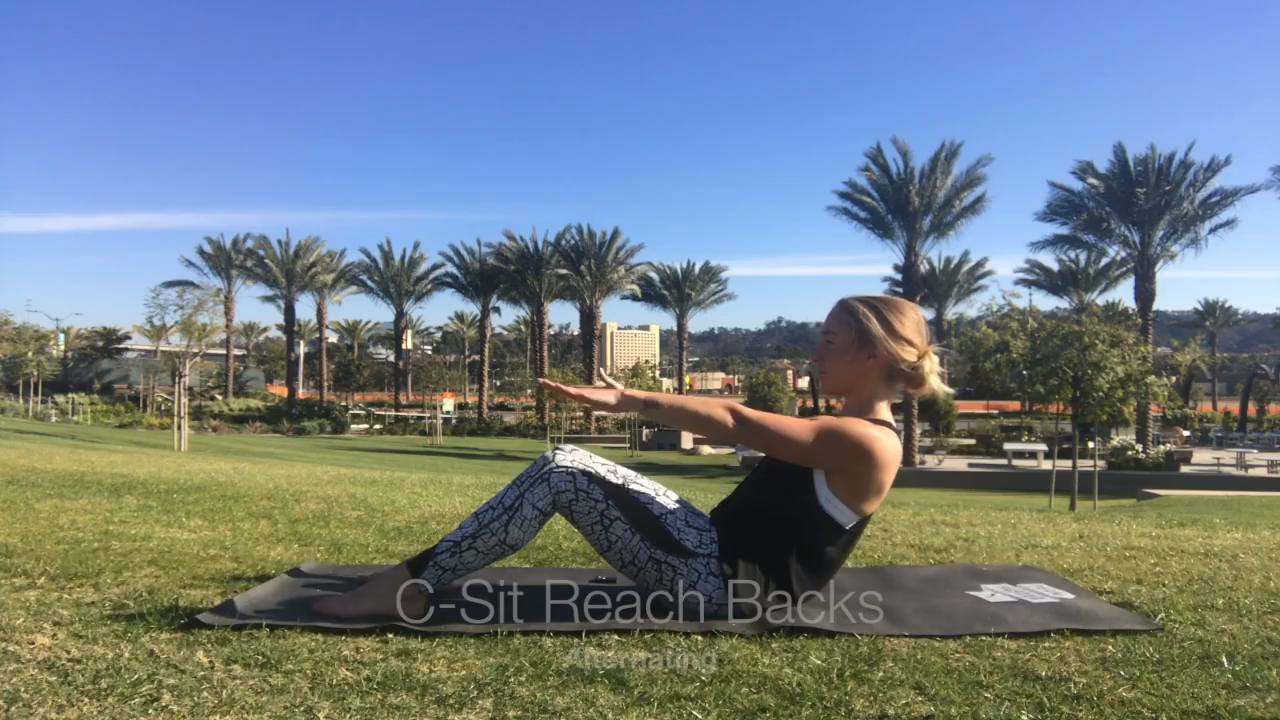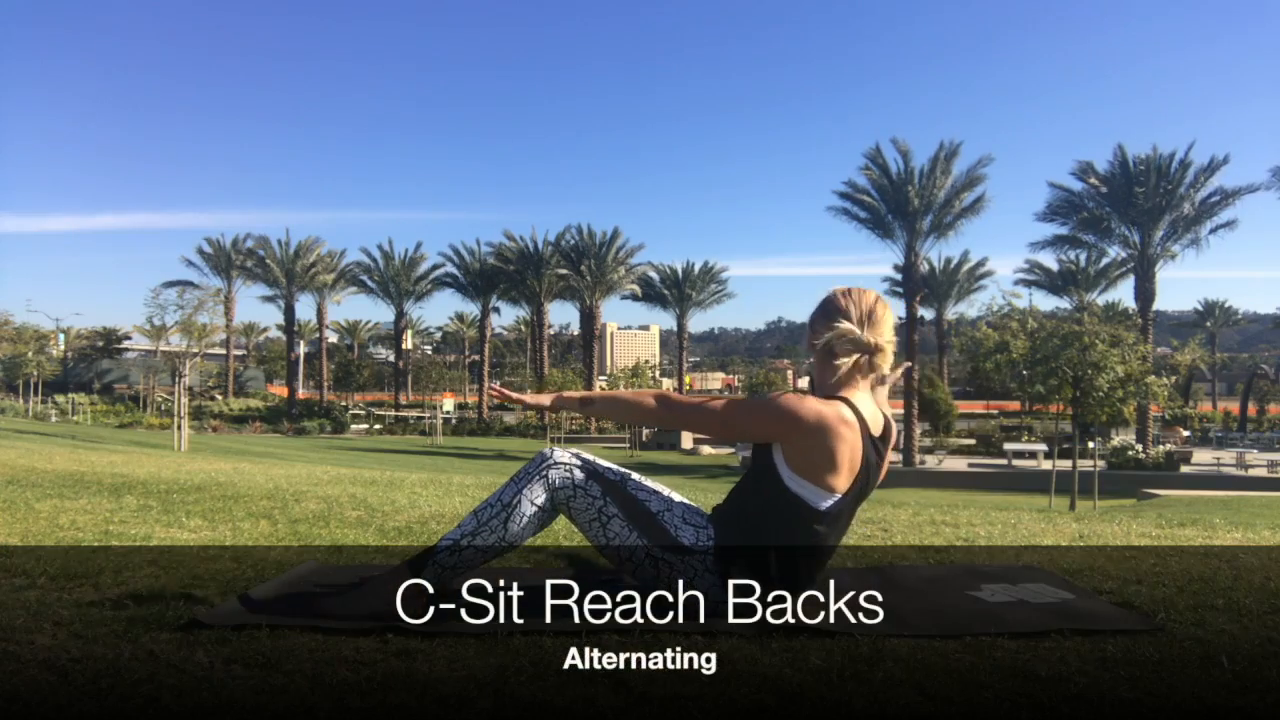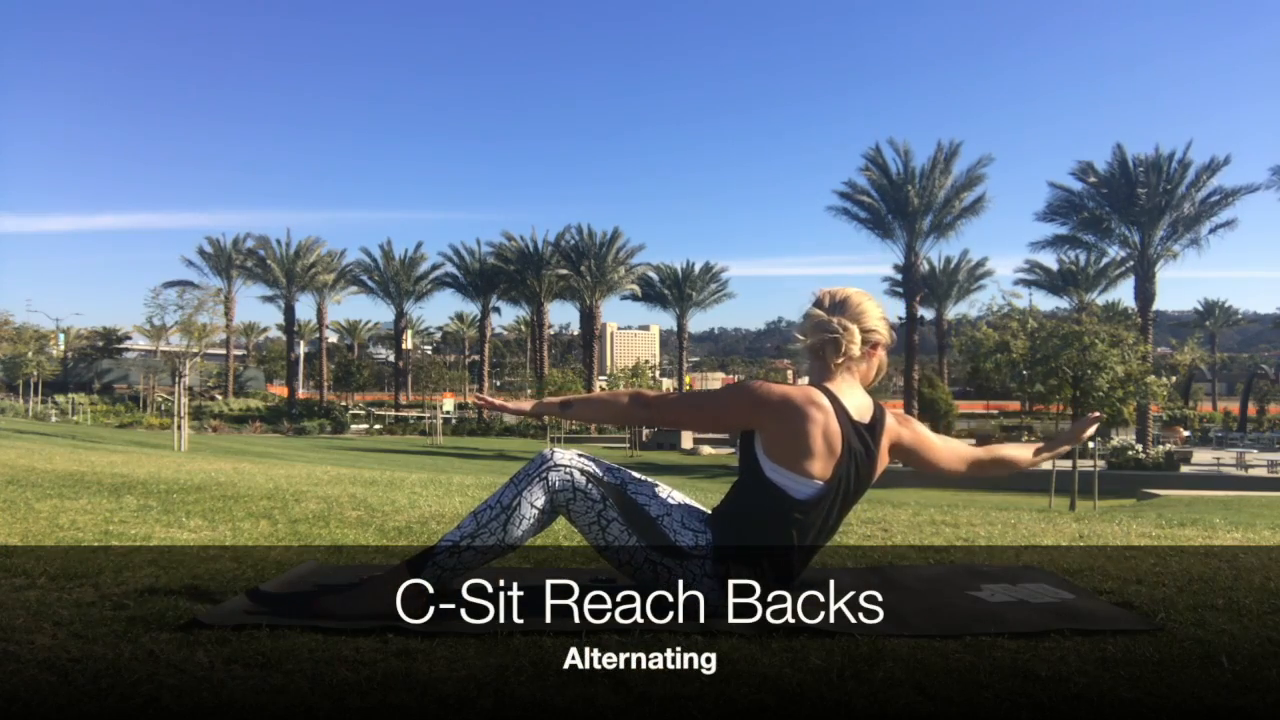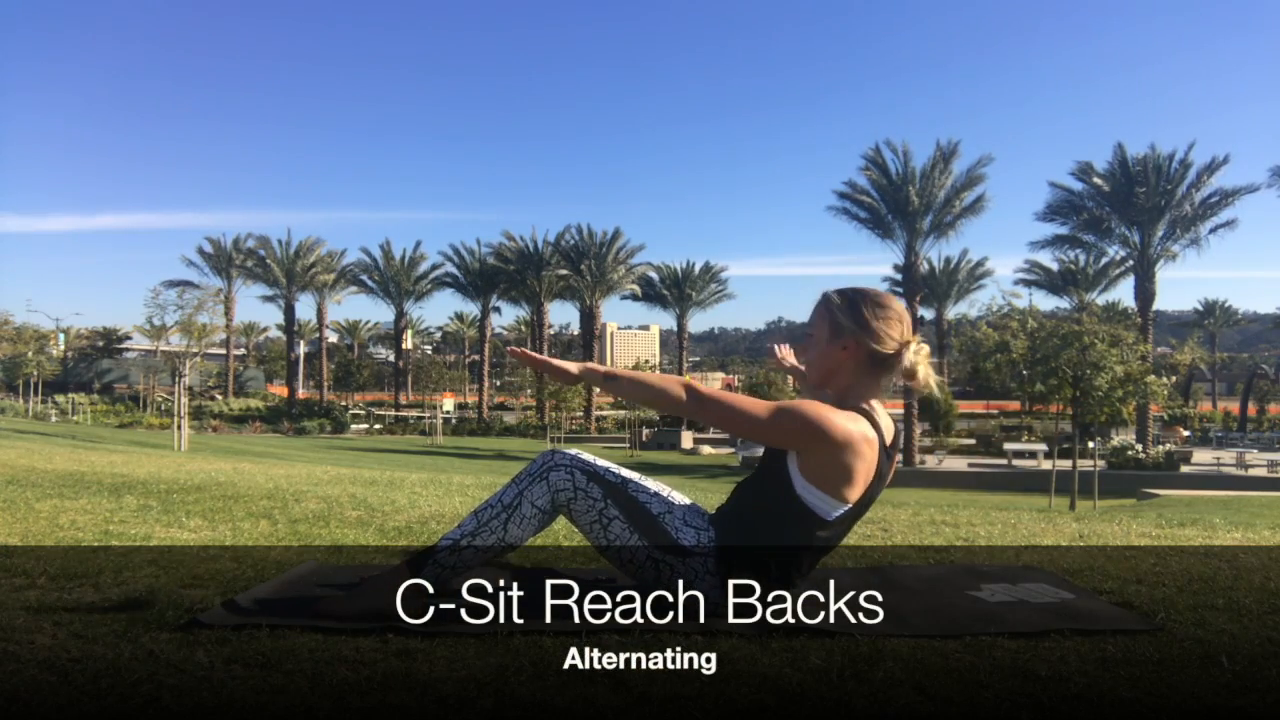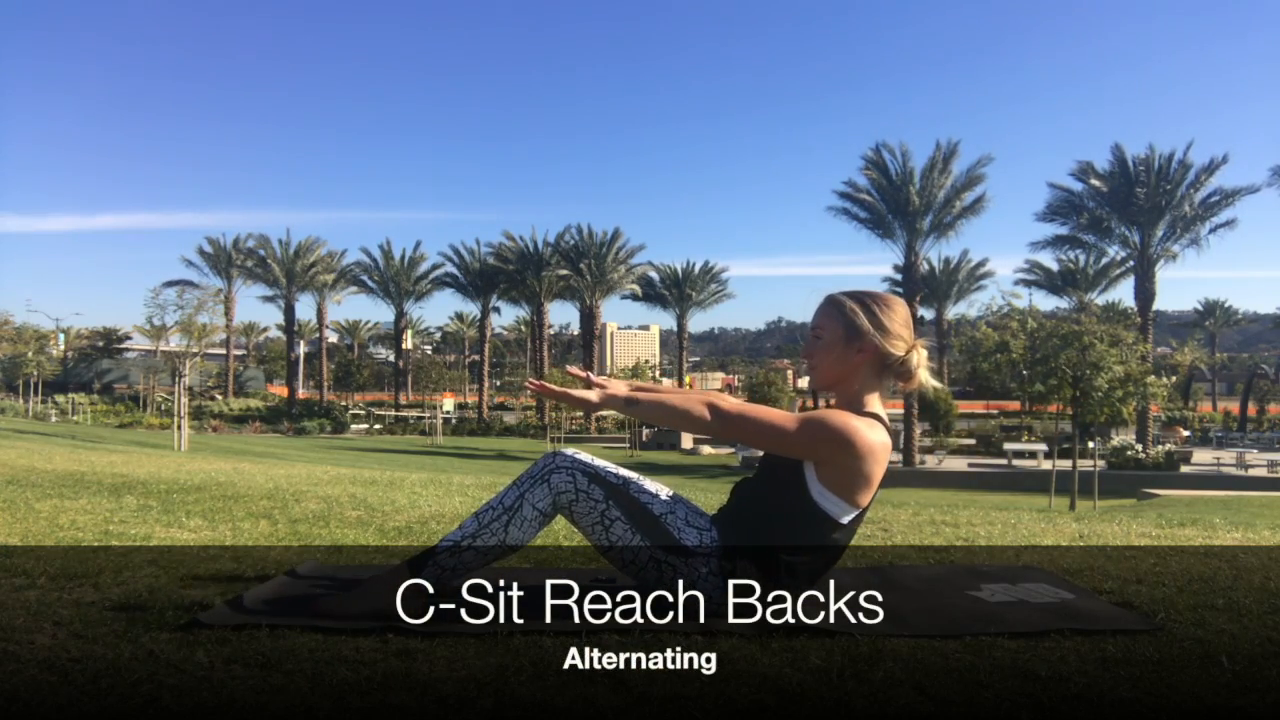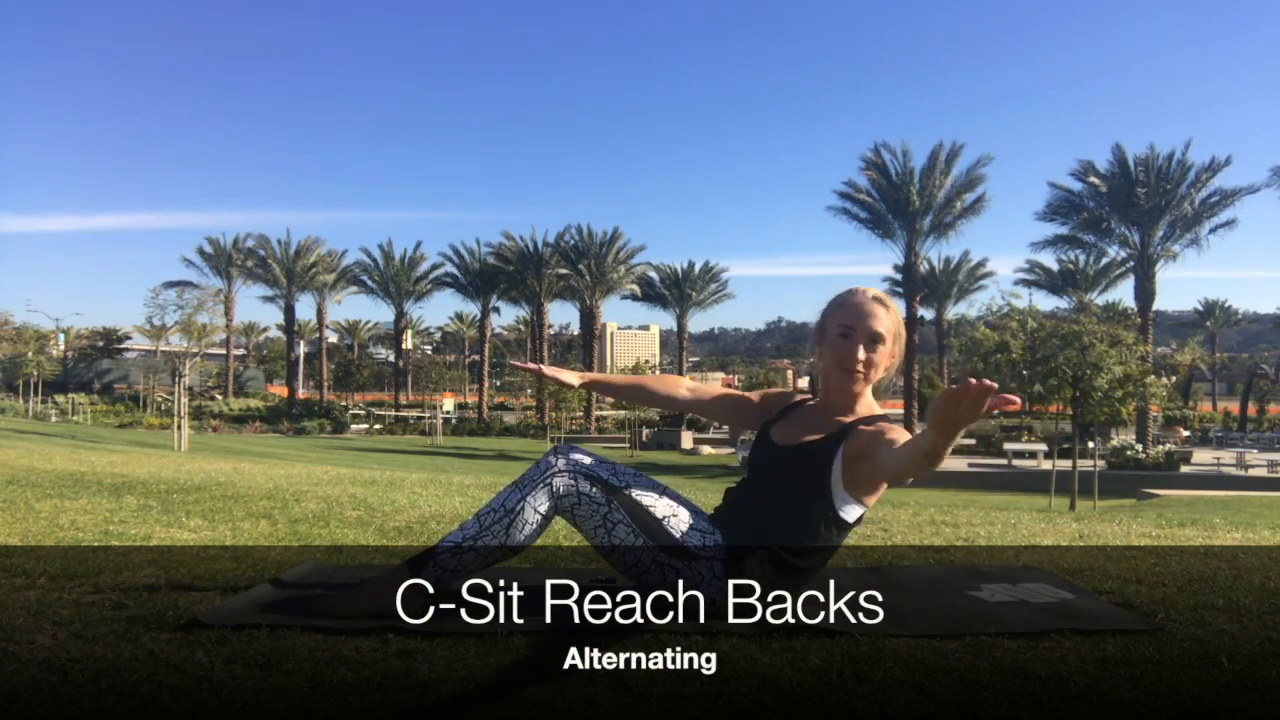
dt=0.5s
person 1, frame 1
left shoulder: (866, 443)
right shoulder: (851, 430)
left elbow: (736, 424)
right elbow: (748, 429)
left wrist: (623, 400)
right wrist: (633, 398)
left hip: (720, 581)
right hip: (719, 551)
left knee: (560, 474)
right knee: (565, 464)
left ankle: (410, 584)
right ankle: (417, 576)
person 1, frame 2
left shoulder: (807, 415)
right shoulder: (876, 424)
left elbow: (672, 410)
left wrist: (559, 400)
right wrist: (878, 380)
left hip: (717, 576)
right hip: (735, 567)
left knee: (559, 470)
right knee: (564, 469)
left ankle: (410, 583)
right ankle: (423, 574)
person 1, frame 3
left shoulder: (783, 405)
right shoulder: (890, 429)
left elbow: (648, 408)
right elbow: (976, 457)
left wrist: (540, 405)
right wrist: (1051, 445)
left hip: (711, 572)
right hip: (739, 569)
left knee: (556, 471)
right knee: (566, 471)
left ankle: (407, 582)
right ankle: (423, 573)
person 1, frame 4
left shoulder: (831, 429)
right shoulder: (866, 423)
left elbow: (695, 403)
left wrist: (585, 372)
right wrist: (797, 370)
left hip: (713, 576)
right hip: (723, 554)
left knee: (559, 474)
right knee: (565, 469)
left ankle: (409, 582)
right ankle: (422, 570)
person 1, frame 5
left shoulder: (850, 435)
right shoulder: (843, 424)
left elbow: (715, 418)
right elbow: (731, 407)
left wrist: (605, 401)
right wrist: (625, 389)
left hip: (719, 579)
right hip: (721, 554)
left knee: (563, 474)
right knee: (565, 471)
left ankle: (411, 580)
right ankle: (420, 573)
person 1, frame 6
left shoulder: (881, 436)
right shoulder: (789, 408)
left elbow: (915, 457)
right elbow: (684, 391)
left wrist: (947, 425)
right wrist: (584, 377)
left hip: (745, 585)
right hip: (716, 553)
left knee: (567, 474)
right knee: (574, 464)
left ankle: (414, 584)
right ankle: (429, 574)
